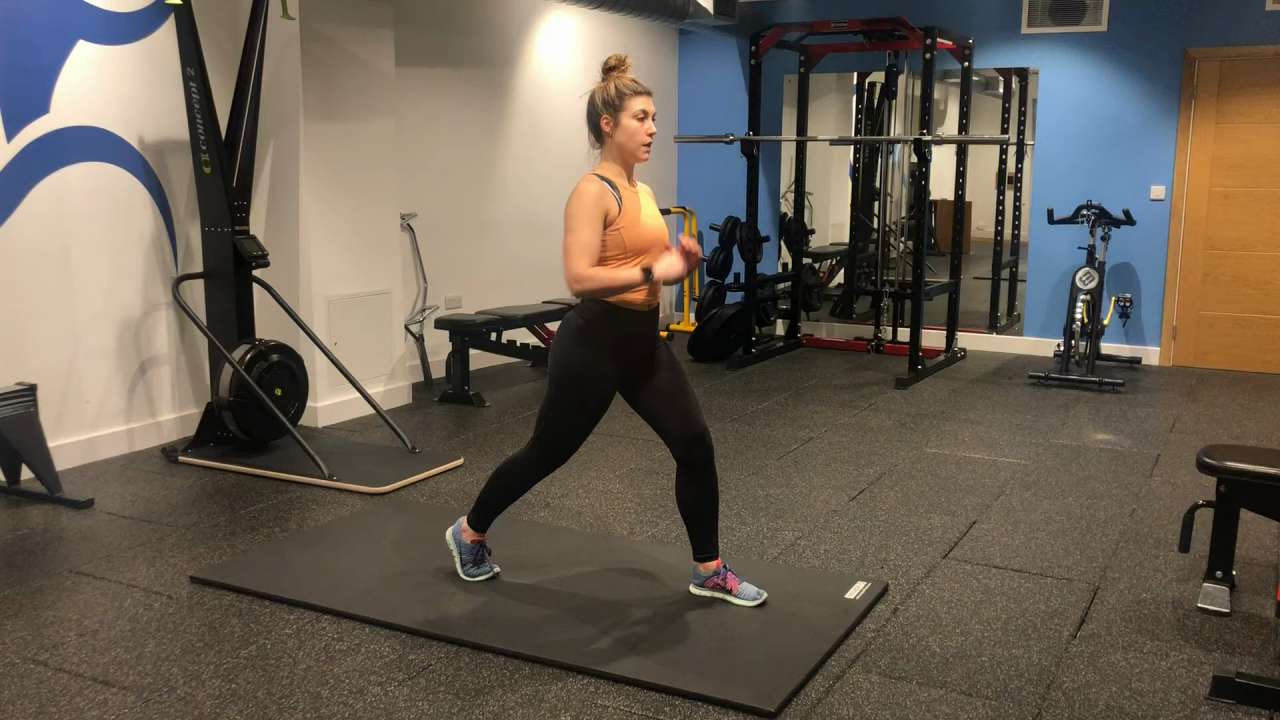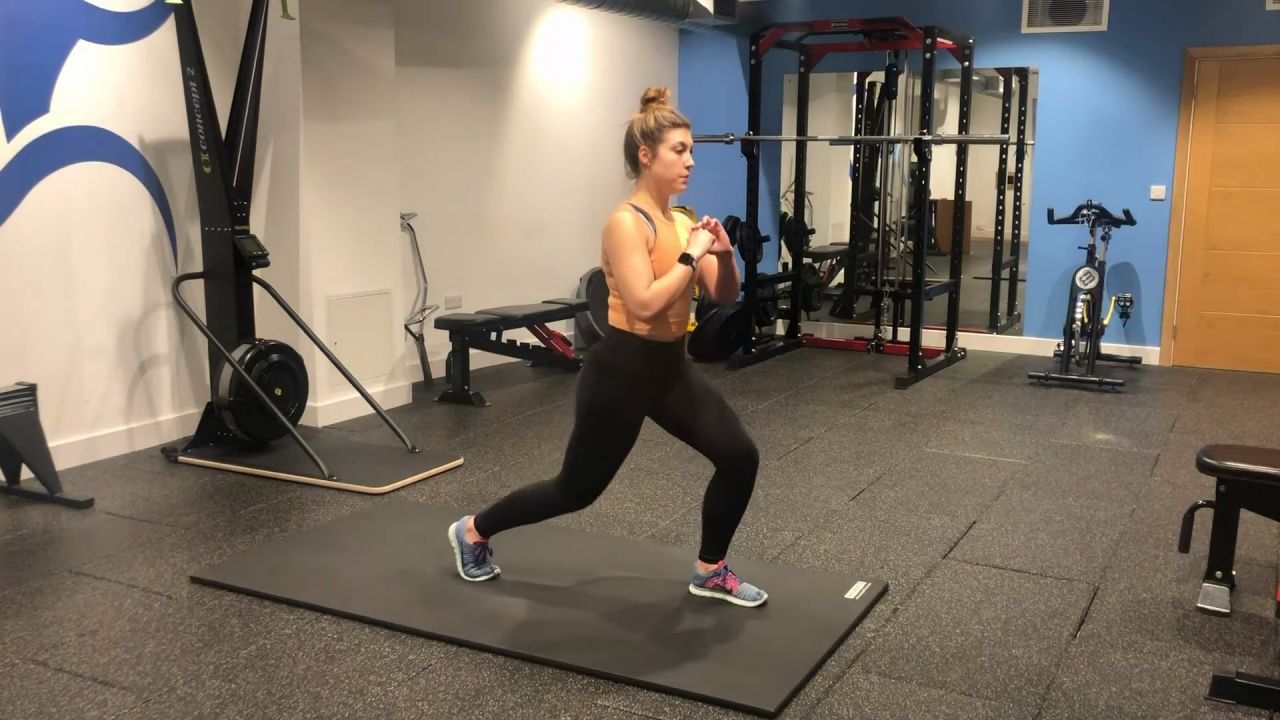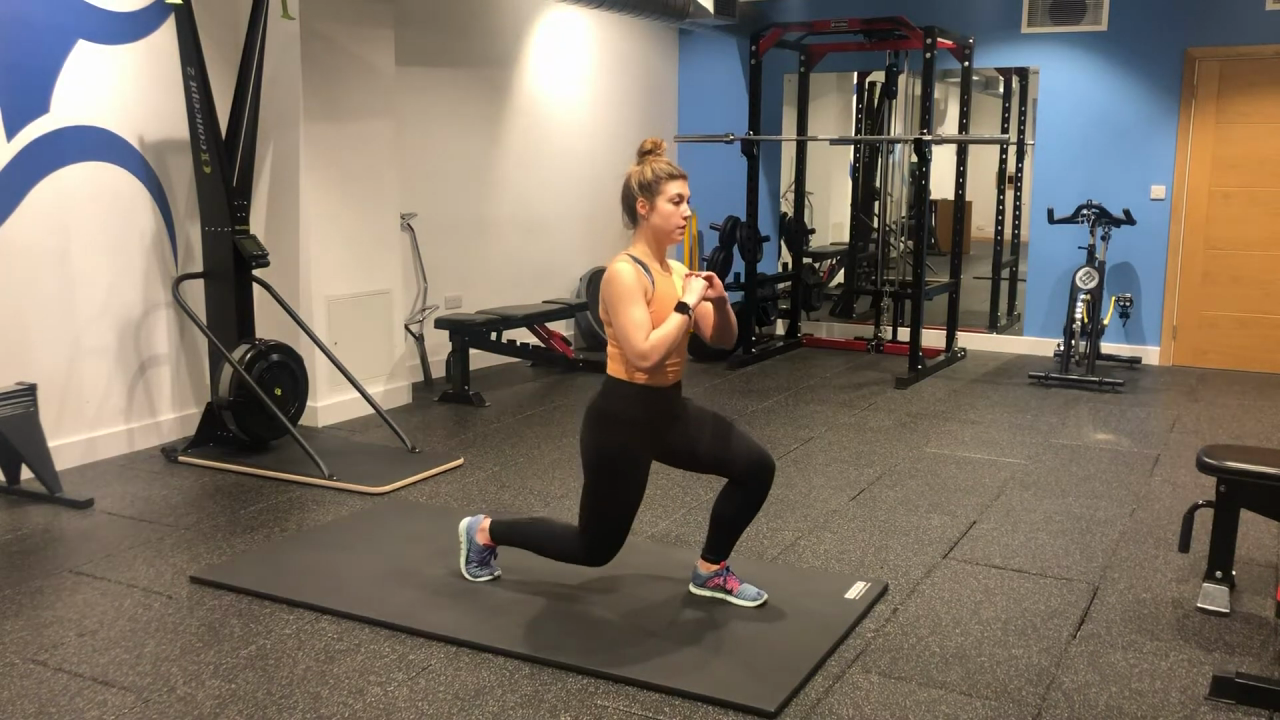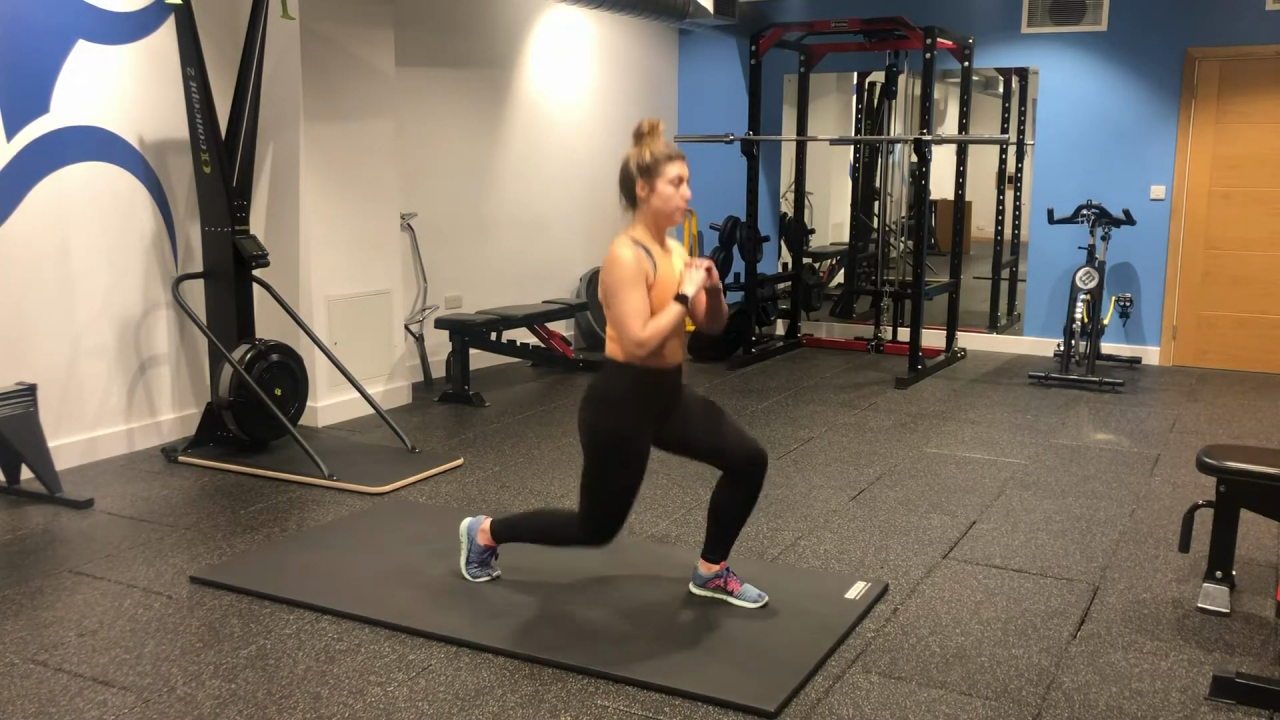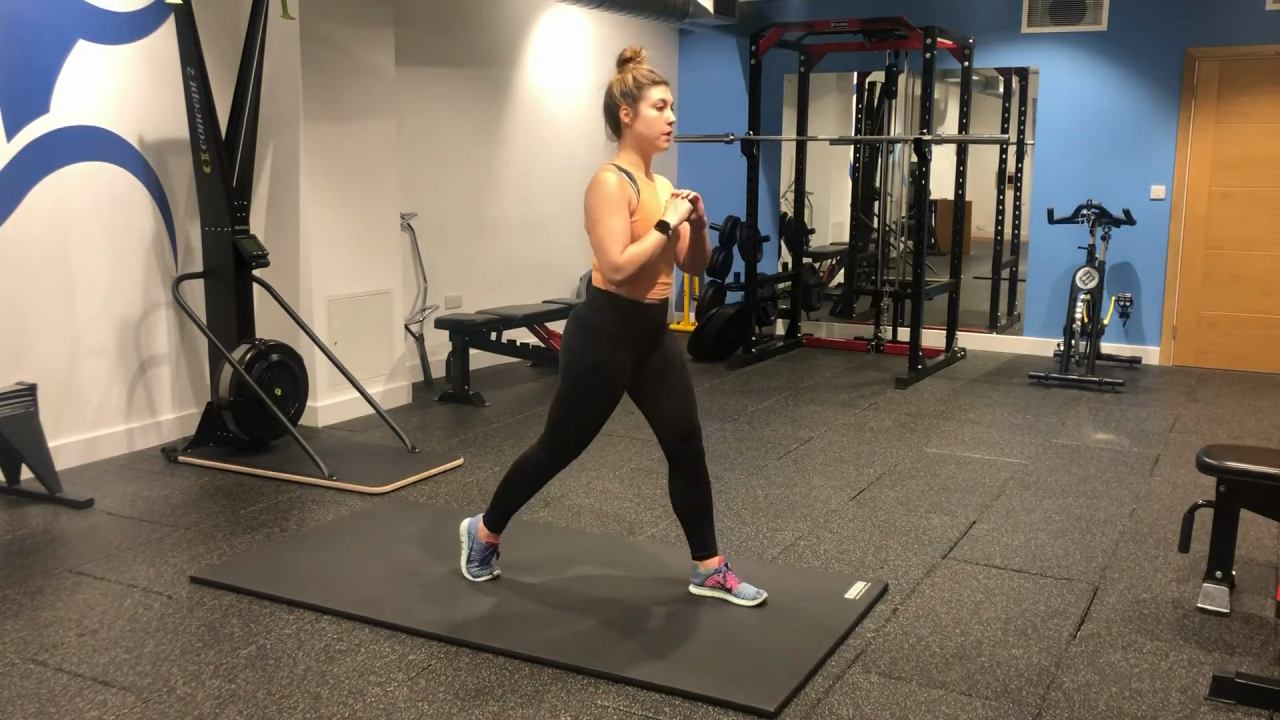
dt=1s
person 1, frame 1
left shoulder: (644, 193)
right shoulder: (592, 192)
right elbow: (579, 276)
left wrist: (682, 258)
right wrist: (653, 271)
left hip: (644, 339)
right hip: (593, 340)
left knee: (695, 446)
right knee: (547, 454)
left ankle: (709, 570)
right ankle: (470, 532)
person 1, frame 2
left shoulder: (680, 222)
right shoulder: (627, 222)
left elbow: (726, 296)
right elbow: (645, 304)
left wrist: (723, 253)
right wrist: (691, 256)
left hip: (670, 367)
right hip: (621, 369)
left knee: (740, 457)
right knee: (577, 488)
left ankle: (710, 572)
right ankle: (473, 531)
person 1, frame 3
left shoulder: (675, 270)
right shoulder: (624, 273)
left elbow: (723, 340)
right elbow: (644, 355)
left wrist: (719, 300)
right wrist: (687, 303)
left hip: (669, 409)
right hip: (622, 416)
left knee: (756, 467)
right knee: (596, 546)
left ankle: (710, 571)
right ankle: (484, 532)
person 1, frame 4
left shoulder: (674, 249)
right shoulder: (625, 256)
left elbow: (712, 325)
right elbow: (639, 340)
left wrist: (712, 288)
right wrist: (686, 293)
left hip: (669, 393)
right hip: (621, 401)
left knee: (748, 461)
right knee: (596, 527)
left ankle: (711, 571)
right ankle: (485, 532)
person 1, frame 5
left shoulder: (662, 184)
right shoulder: (610, 182)
left elbow: (694, 266)
right elbow: (616, 267)
left wrist: (696, 222)
right wrist: (667, 223)
left hip: (653, 333)
right hip: (605, 333)
left knee: (687, 447)
right knee: (559, 448)
left ankle: (709, 569)
right ankle: (484, 531)
